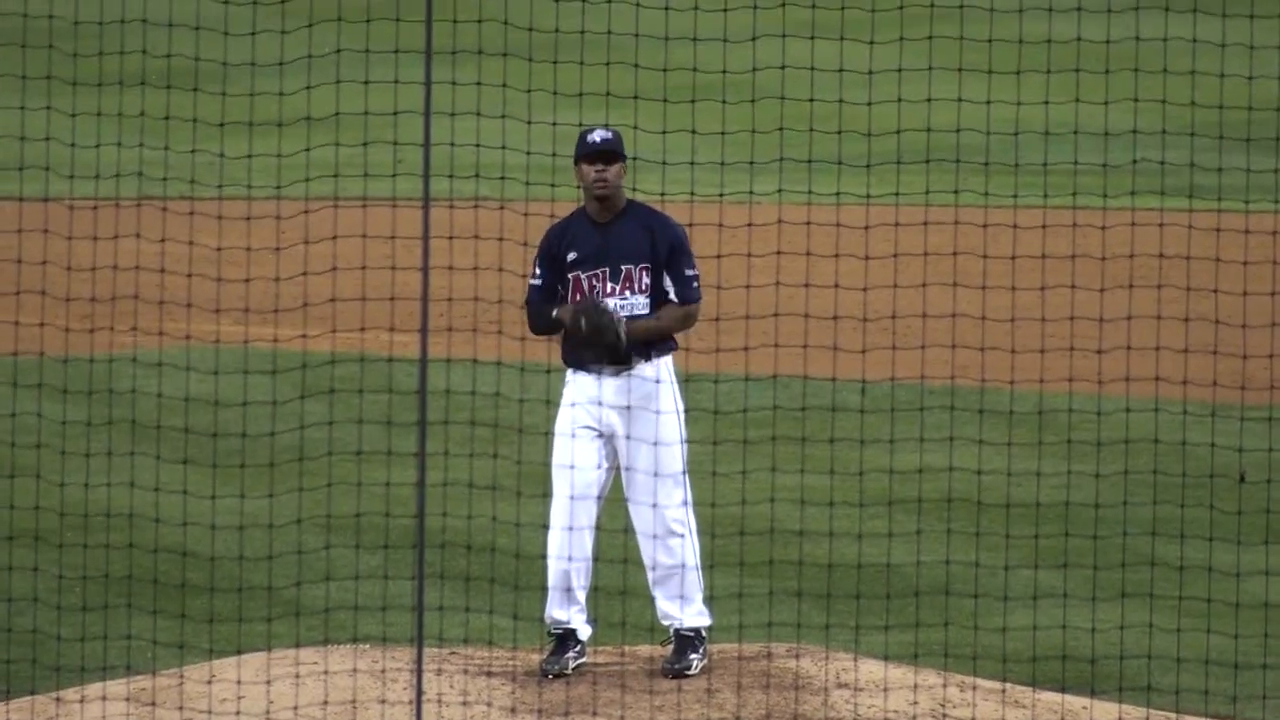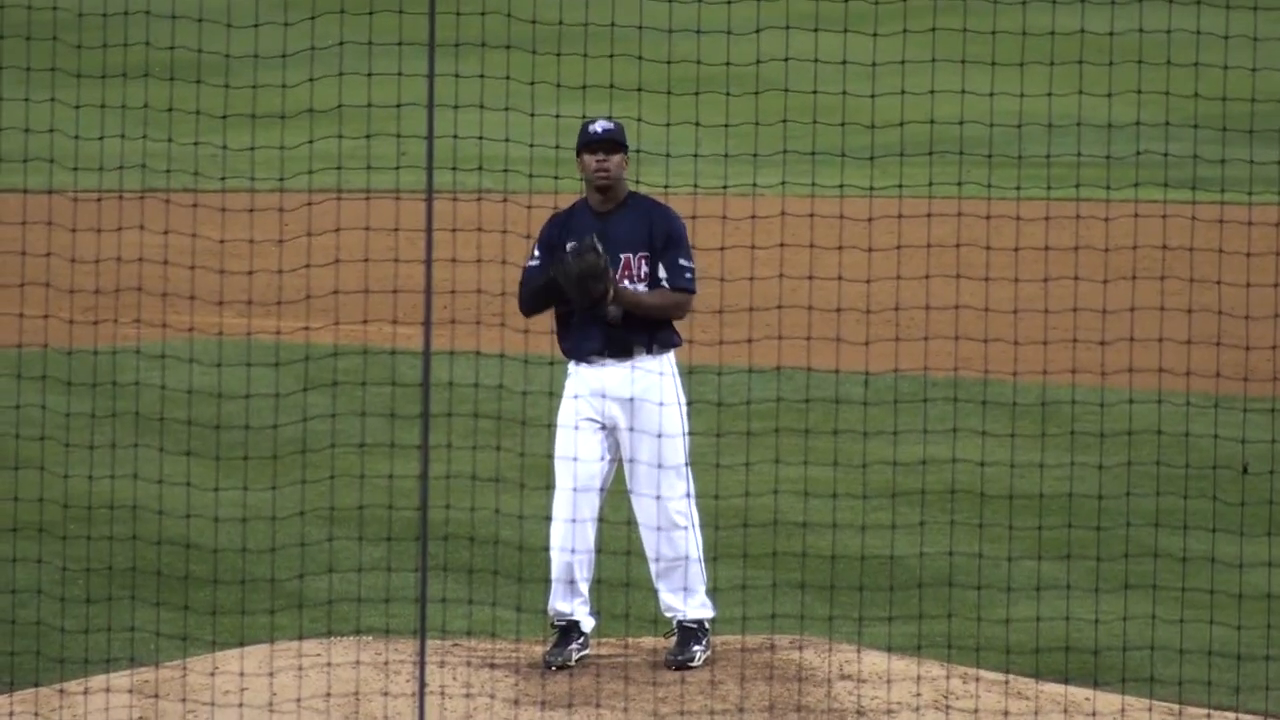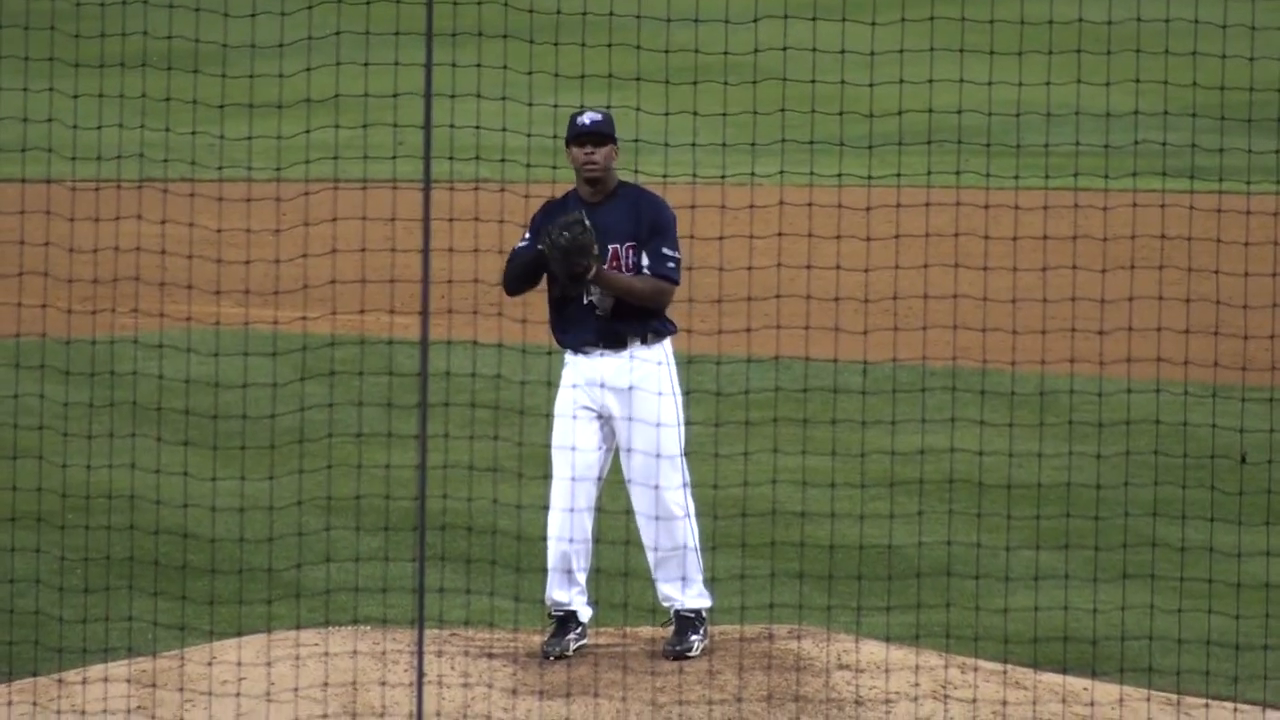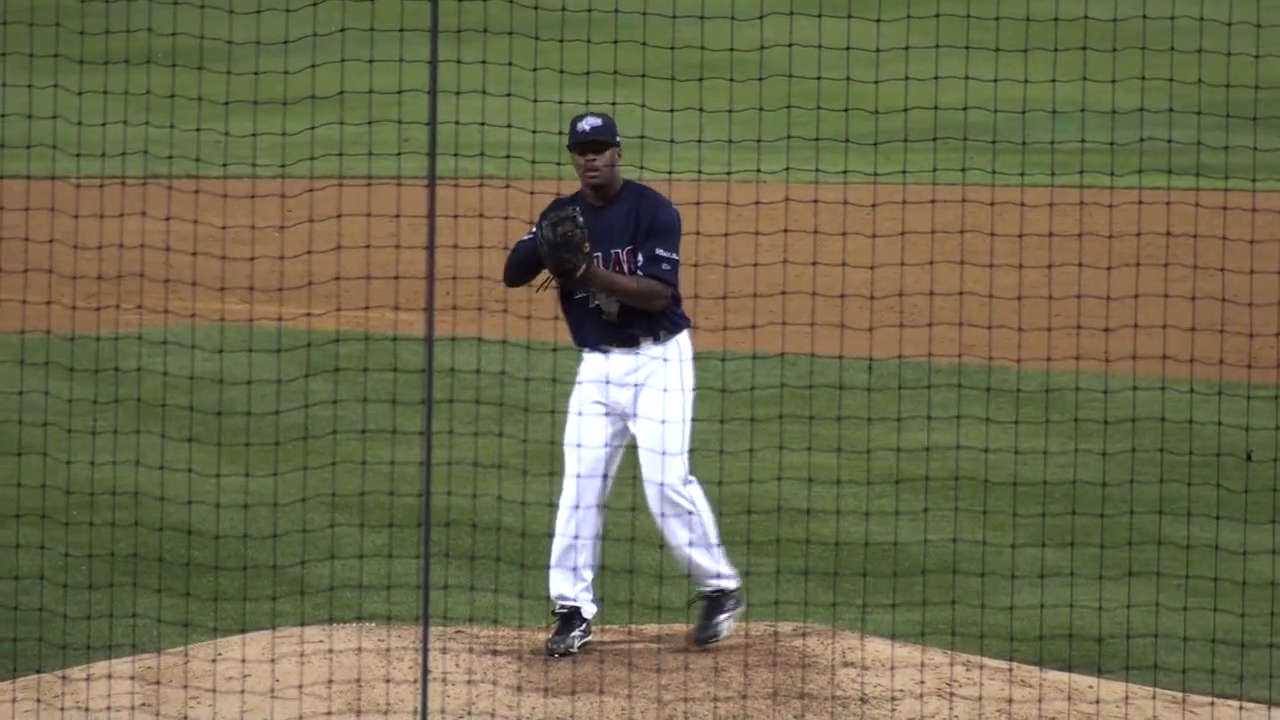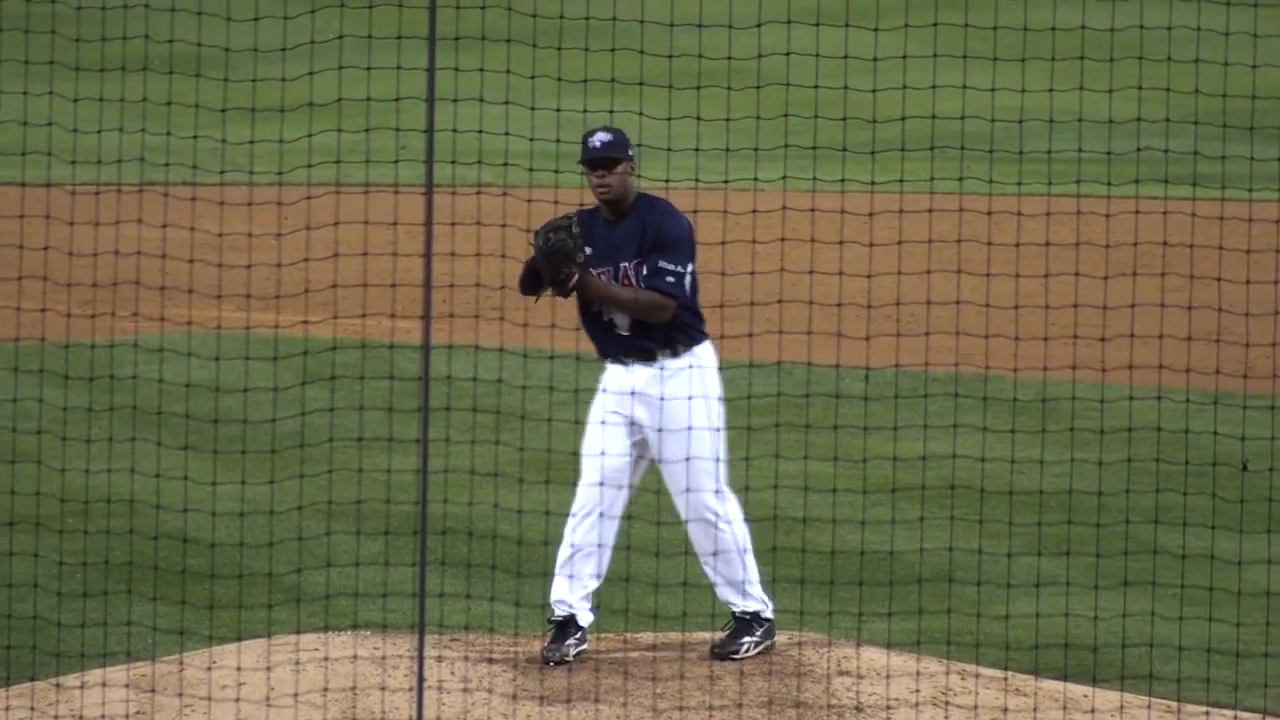
dt=0.2s
person 1, frame 1
left shoulder: (660, 230)
right shoulder: (559, 238)
left elbow: (687, 309)
right elbow: (536, 316)
left wrist: (629, 329)
right wrist: (564, 316)
left hip: (647, 383)
right hip: (583, 386)
left knee: (664, 511)
right knee: (569, 512)
left ankle: (689, 630)
right ankle: (569, 631)
person 1, frame 2
left shoulder: (660, 220)
right shoulder: (560, 227)
left elbow: (681, 300)
right elbow: (528, 302)
left wrist: (618, 294)
right wrist: (564, 278)
left hip: (649, 373)
right hip: (585, 379)
left knee: (667, 502)
right knee: (572, 504)
left ankle: (692, 622)
right ankle: (572, 623)
person 1, frame 3
left shoulder: (649, 209)
right shoulder: (552, 215)
left elbow: (662, 291)
right elbow: (512, 283)
left wrist: (599, 273)
right wrist: (546, 253)
left hip: (645, 363)
right hip: (581, 368)
left knee: (662, 490)
right knee: (569, 494)
left ankle: (690, 611)
right ankle: (569, 614)
person 1, frame 4
left shoulder: (653, 209)
right shoulder: (561, 213)
left elbow: (657, 294)
right elbow: (513, 274)
left wrist: (590, 273)
right wrist: (542, 248)
left hip: (659, 359)
right hip: (598, 365)
left knee: (667, 481)
right knee: (580, 487)
left ankle: (720, 587)
right ankle: (574, 610)
person 1, frame 5
left shoulder: (666, 223)
right shoulder: (582, 227)
left elbow: (661, 306)
right elbow: (529, 285)
left wrist: (588, 284)
left hip: (681, 371)
right hip: (619, 376)
left knee: (703, 496)
right knee: (595, 495)
left ankle: (753, 614)
right ankle: (570, 617)
